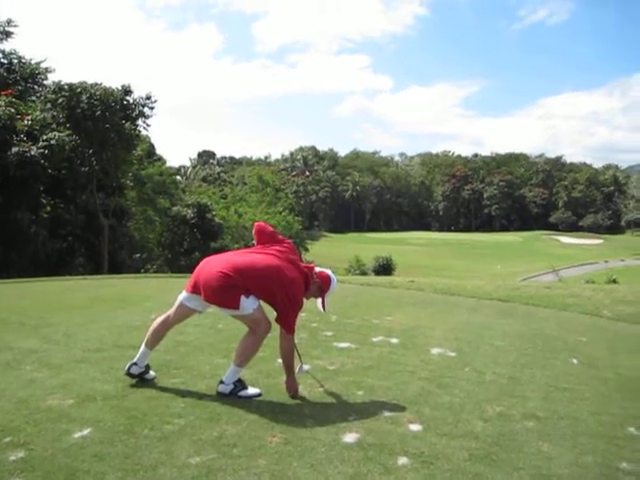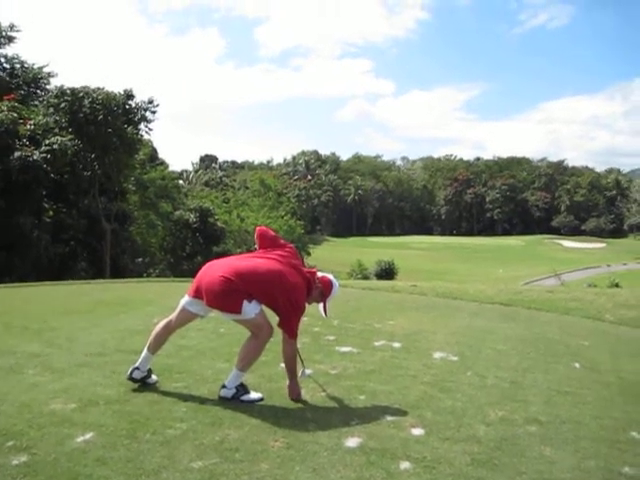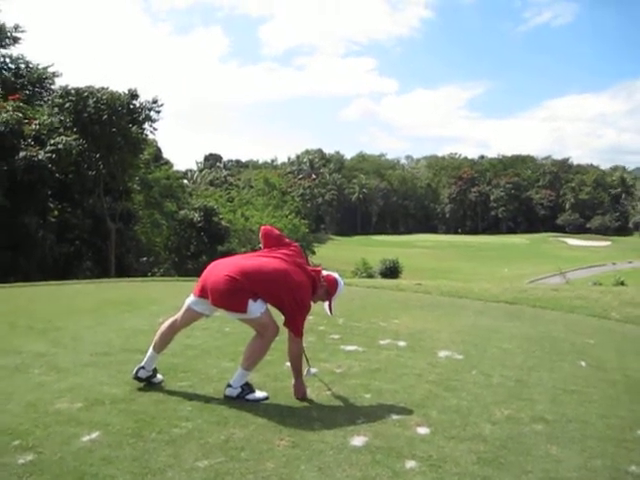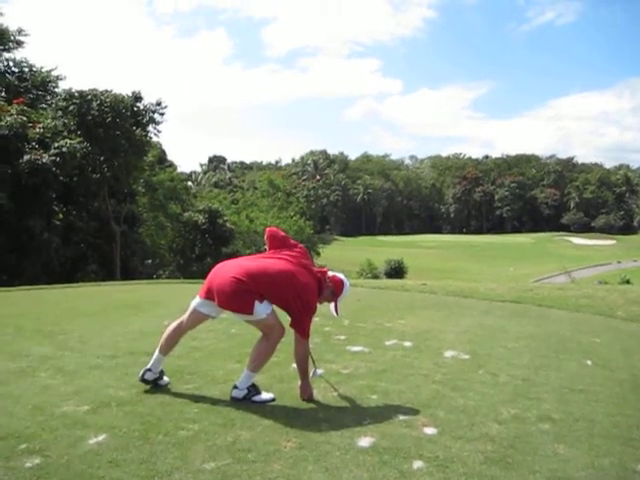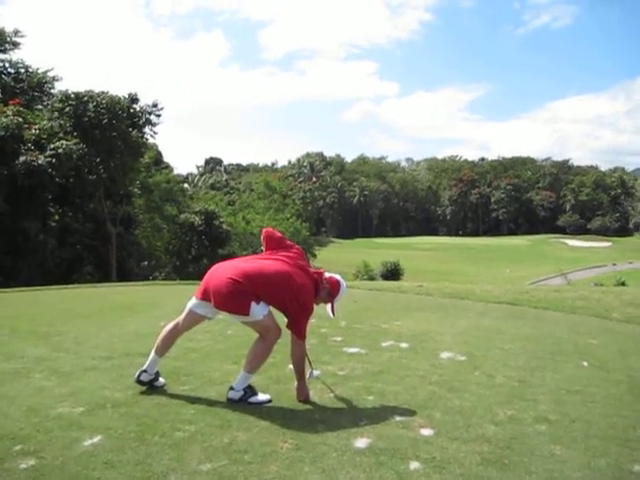
dt=0.2s
person 1, frame 1
left shoulder: (288, 249)
right shoulder: (294, 290)
left elbow: (258, 227)
right elbow: (286, 336)
right wrist: (290, 377)
left hip: (207, 266)
right hip: (224, 281)
left knee: (172, 317)
right knee: (261, 326)
left ankle: (138, 365)
right ankle: (229, 383)
person 1, frame 2
left shoulder: (290, 253)
right shoulder: (297, 295)
left elbow: (260, 231)
right elbow: (289, 341)
right wrist: (293, 381)
left hip: (209, 271)
right hip: (226, 286)
left knee: (173, 322)
right knee: (263, 331)
left ankle: (140, 369)
right ankle: (231, 388)
person 1, frame 3
left shoulder: (295, 252)
right shoulder: (302, 294)
left elbow: (265, 231)
right elbow: (295, 340)
right wrist: (298, 380)
left hip: (214, 270)
right hip: (231, 285)
left knee: (179, 321)
right knee: (268, 330)
left ankle: (145, 368)
right ankle: (236, 386)
person 1, frame 4
left shoulder: (300, 253)
right shoulder: (308, 295)
left elbow: (270, 232)
right elbow: (301, 341)
right wrist: (304, 382)
left hip: (221, 272)
right hip: (237, 287)
left knee: (185, 323)
right knee: (275, 331)
left ankle: (152, 370)
right ankle: (242, 388)
person 1, frame 5
left shoulder: (297, 255)
right shoulder: (305, 296)
left elbow: (267, 233)
right elbow: (298, 342)
right wrist: (301, 383)
left hip: (217, 273)
right hip: (234, 287)
left knee: (181, 324)
right knee: (271, 332)
left ankle: (147, 372)
right ankle: (239, 389)
